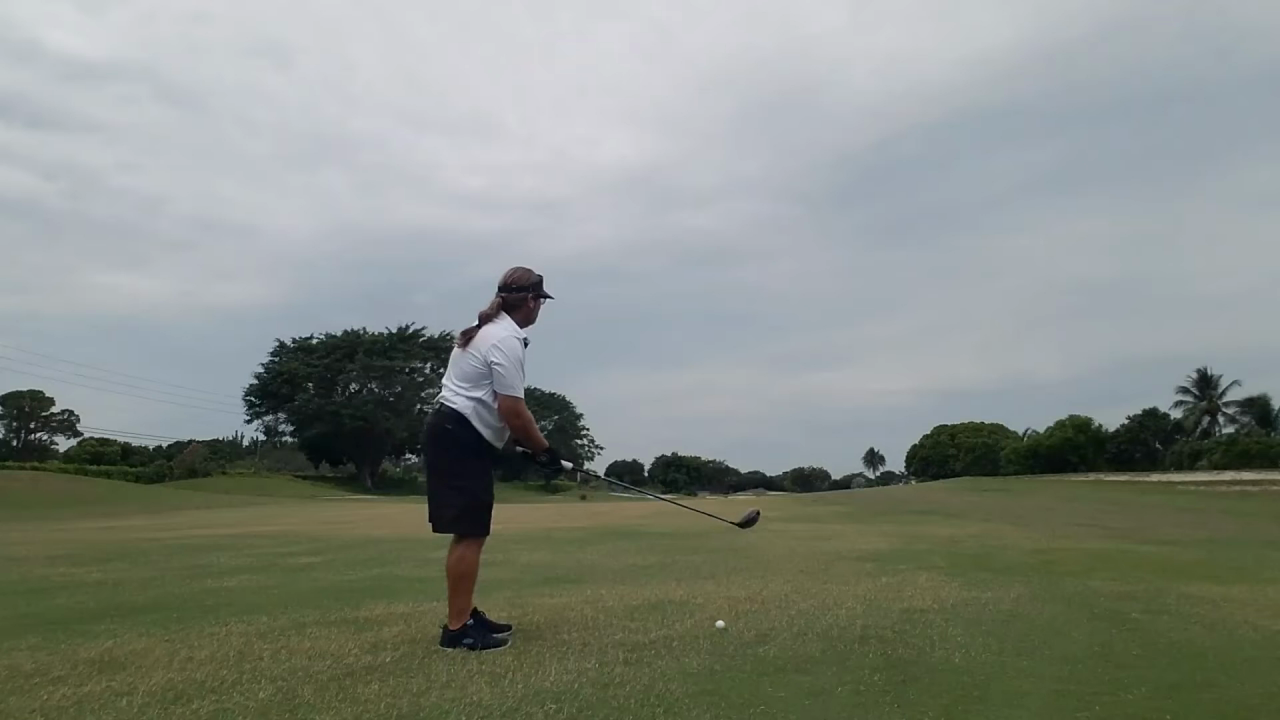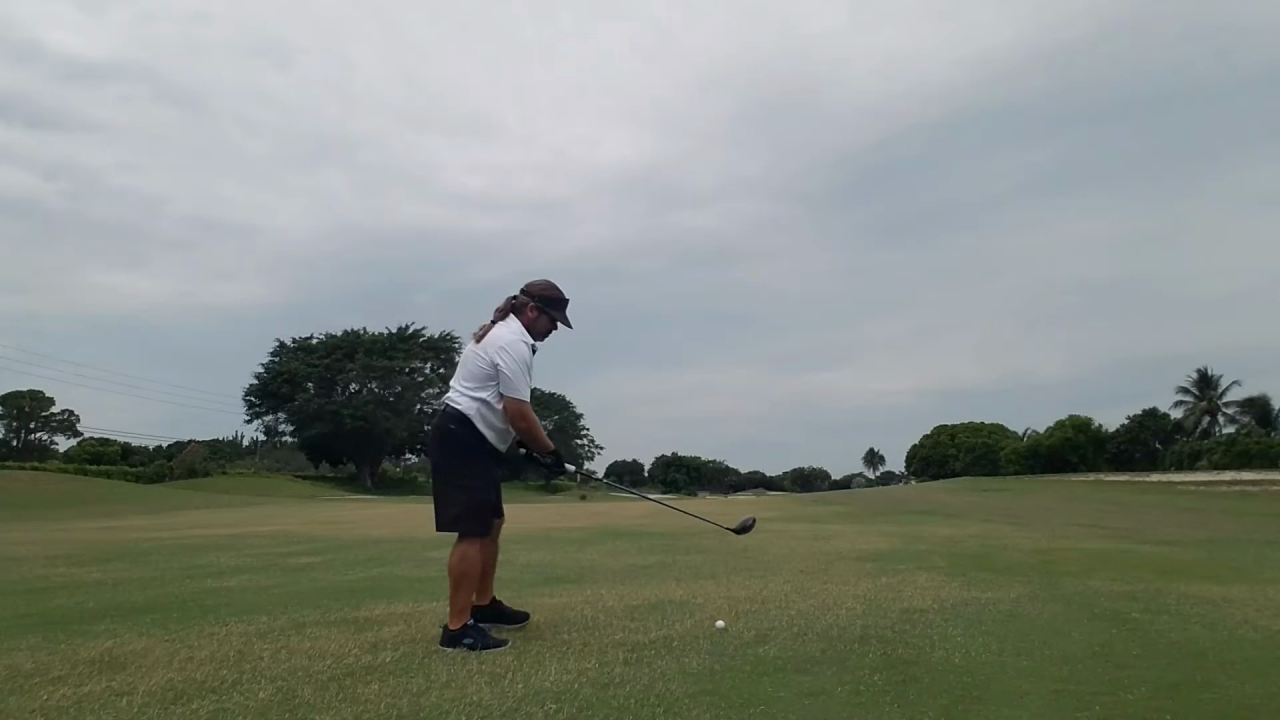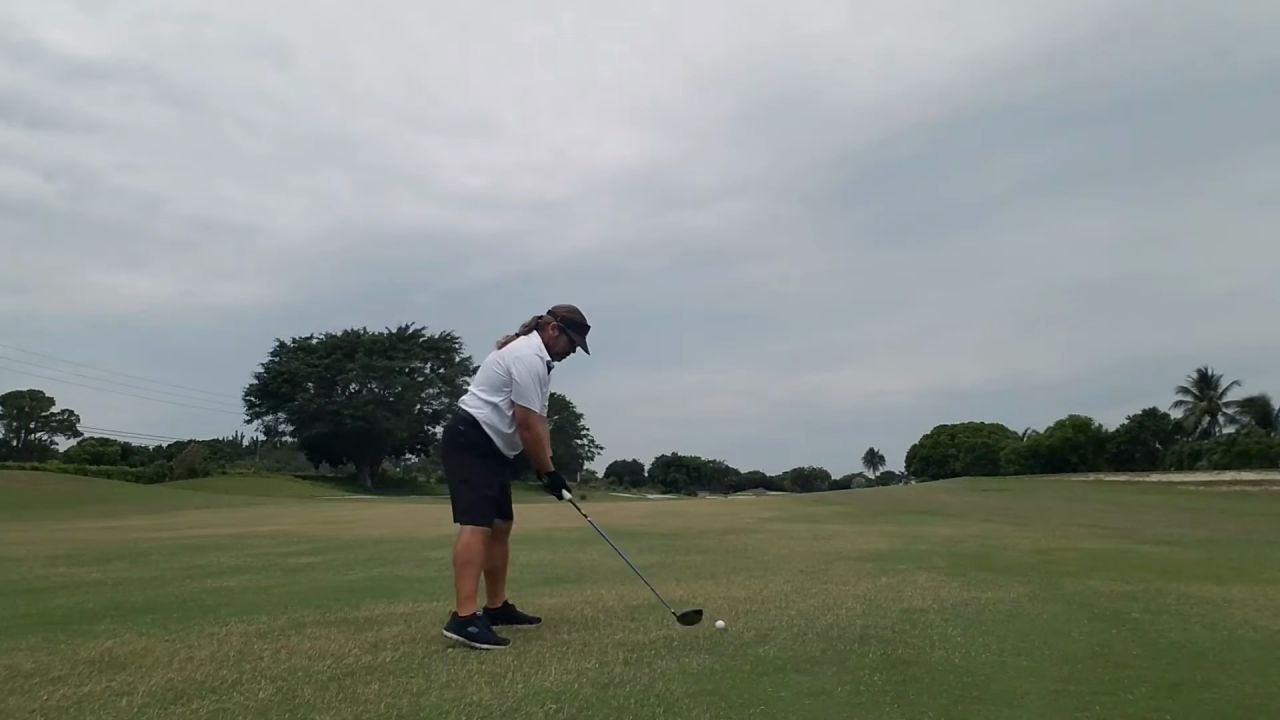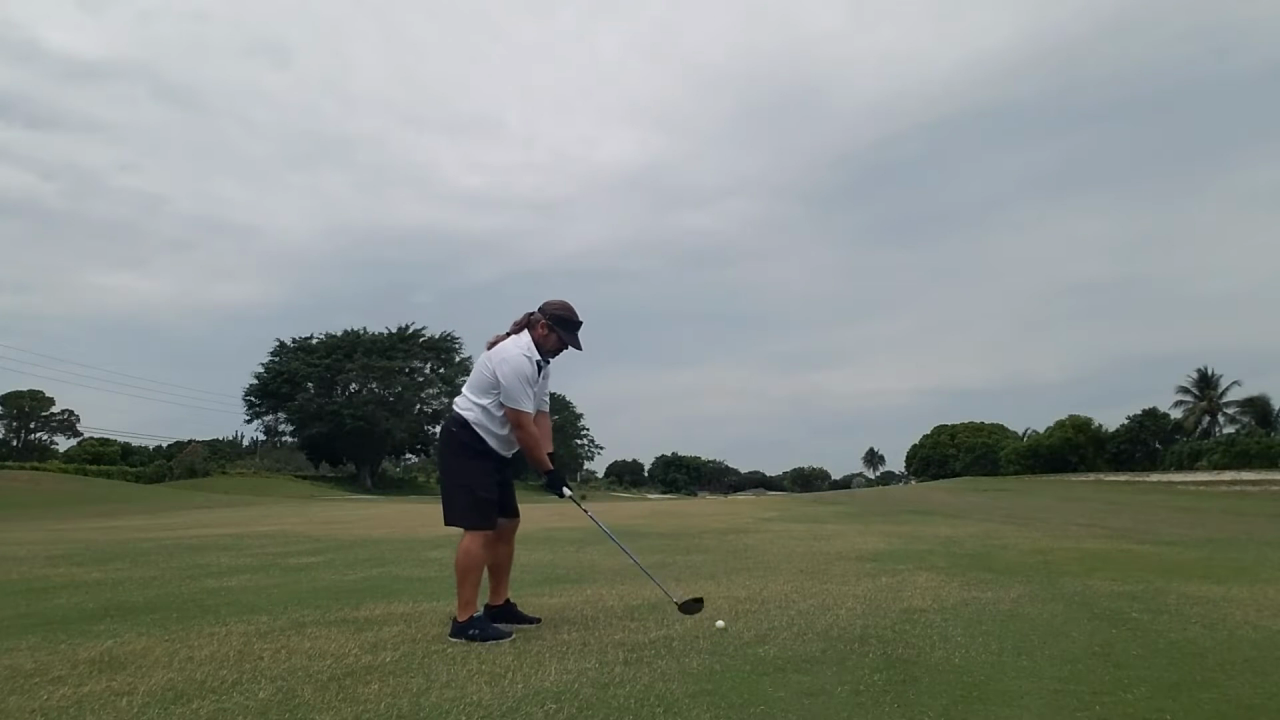
dt=0.5s
person 1, frame 1
left shoulder: (490, 330)
right shoulder: (507, 341)
right elbow: (513, 412)
left wrist: (532, 442)
right wrist: (543, 450)
left hip: (454, 436)
right hip: (462, 441)
left knee: (470, 533)
right knee: (469, 534)
left ankle: (465, 615)
right ankle: (456, 628)
person 1, frame 2
left shoulder: (502, 335)
right shoulder: (514, 344)
left elbow: (507, 410)
right elbow: (519, 414)
left wrist: (532, 445)
right wrist: (549, 451)
left hip: (469, 442)
right hip: (463, 443)
left knee: (490, 526)
right knee: (472, 533)
left ankle: (484, 604)
right ankle: (457, 628)
person 1, frame 3
left shoulder: (537, 358)
right shoulder: (528, 357)
left elbow: (538, 421)
right elbow: (527, 426)
left wrist: (544, 467)
right wrist: (549, 471)
left hip: (489, 447)
right hip: (471, 442)
left knee: (500, 526)
right knee: (477, 526)
left ankle: (496, 606)
right ankle: (465, 617)
person 1, frame 4
left shoulder: (539, 360)
right shoulder: (516, 357)
left elbow: (540, 417)
right elbow: (522, 427)
left wrist: (549, 460)
right wrist: (547, 471)
left hip: (493, 449)
right hip: (468, 444)
left knee: (505, 526)
right knee: (480, 529)
left ankle: (498, 606)
right ankle: (465, 620)
